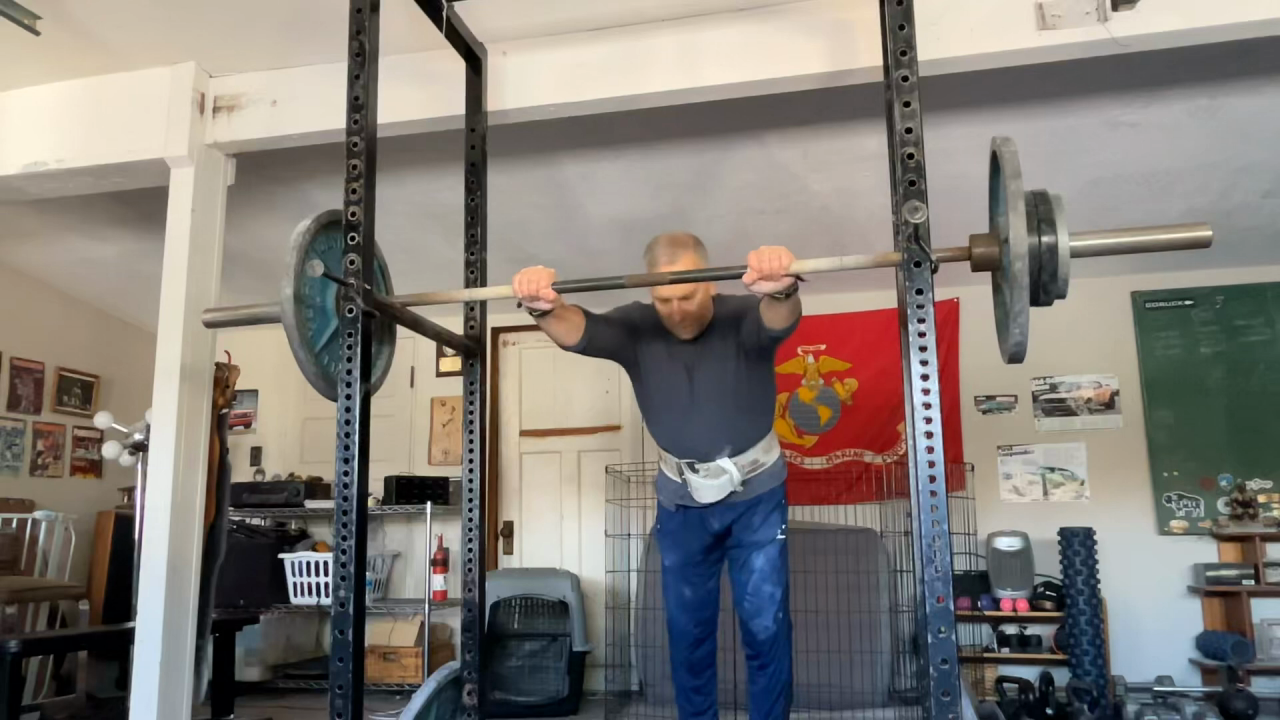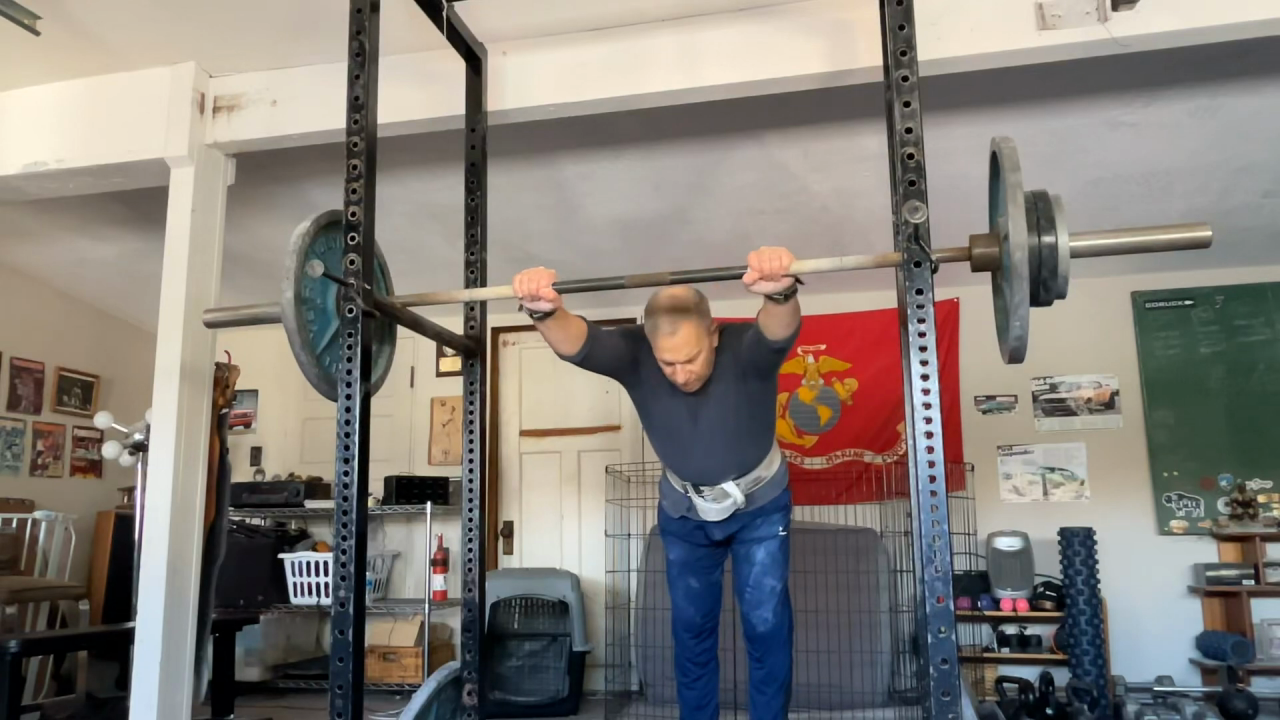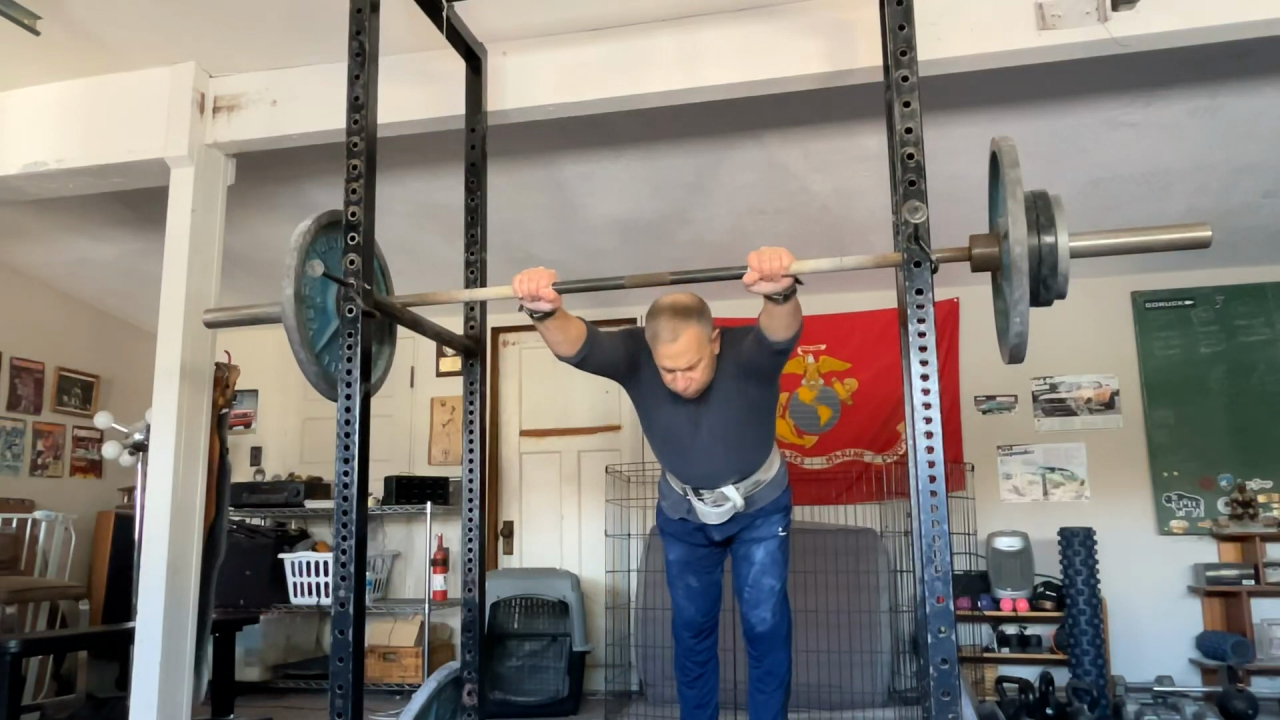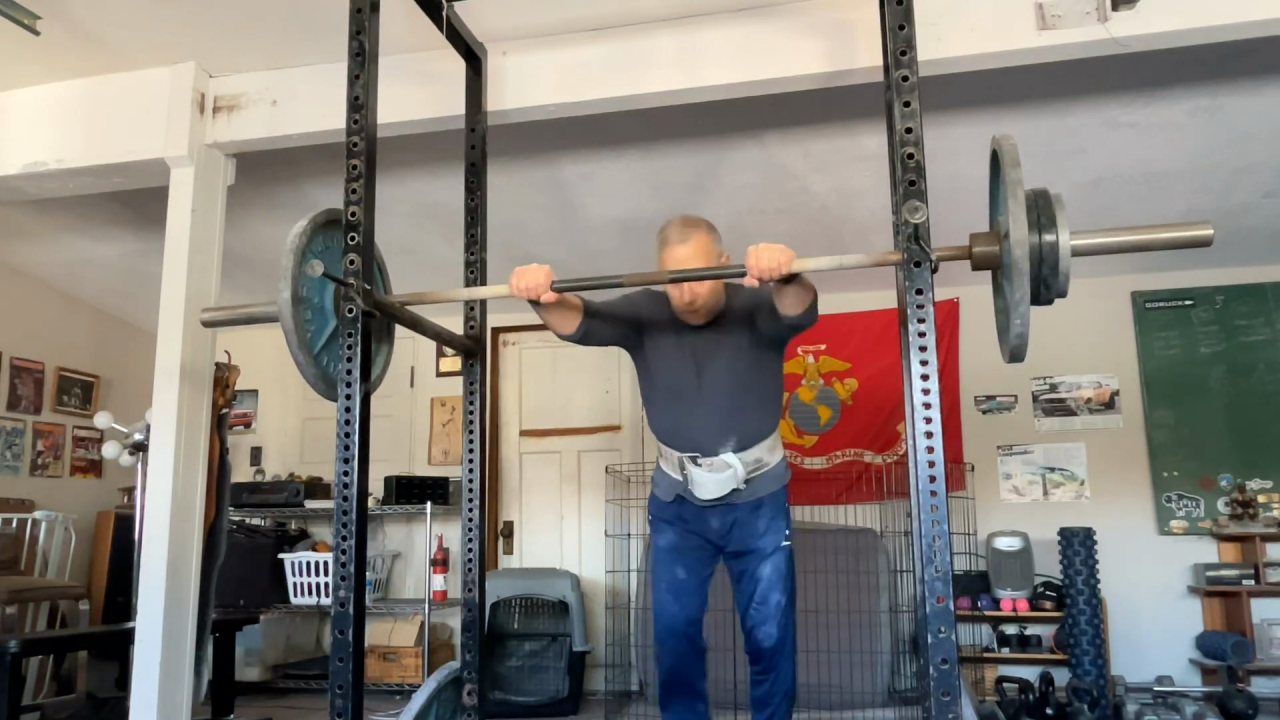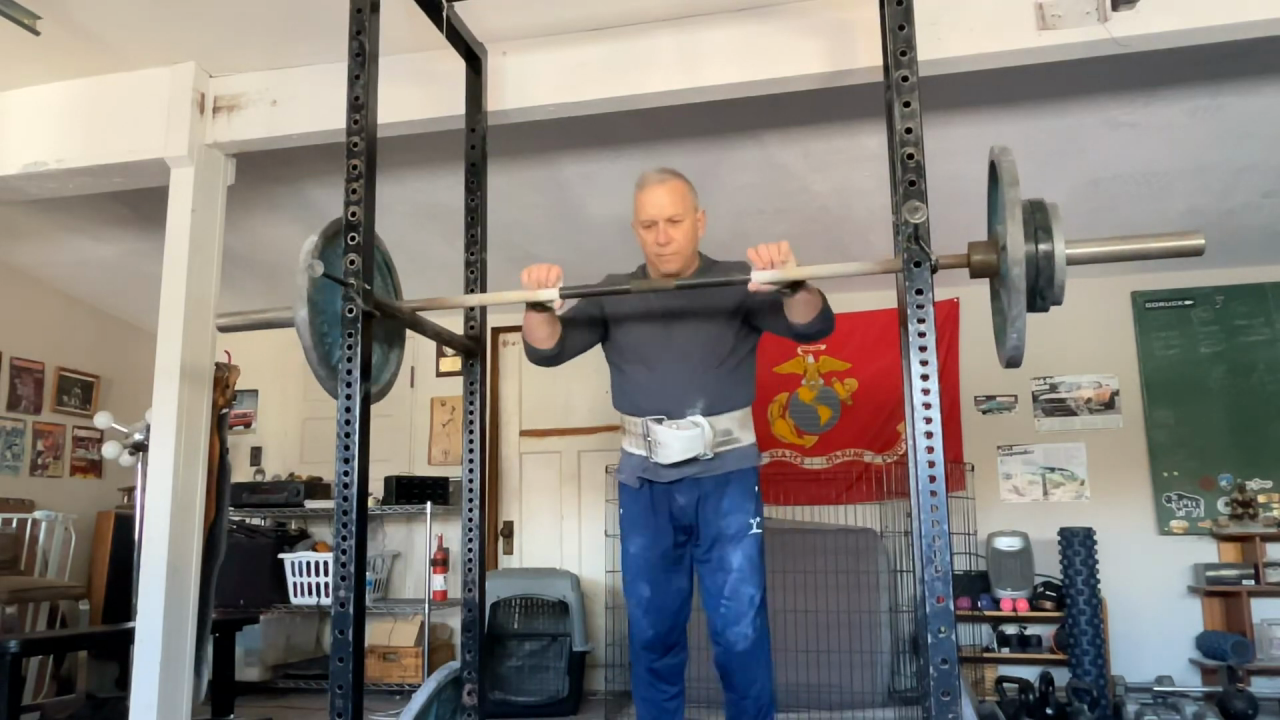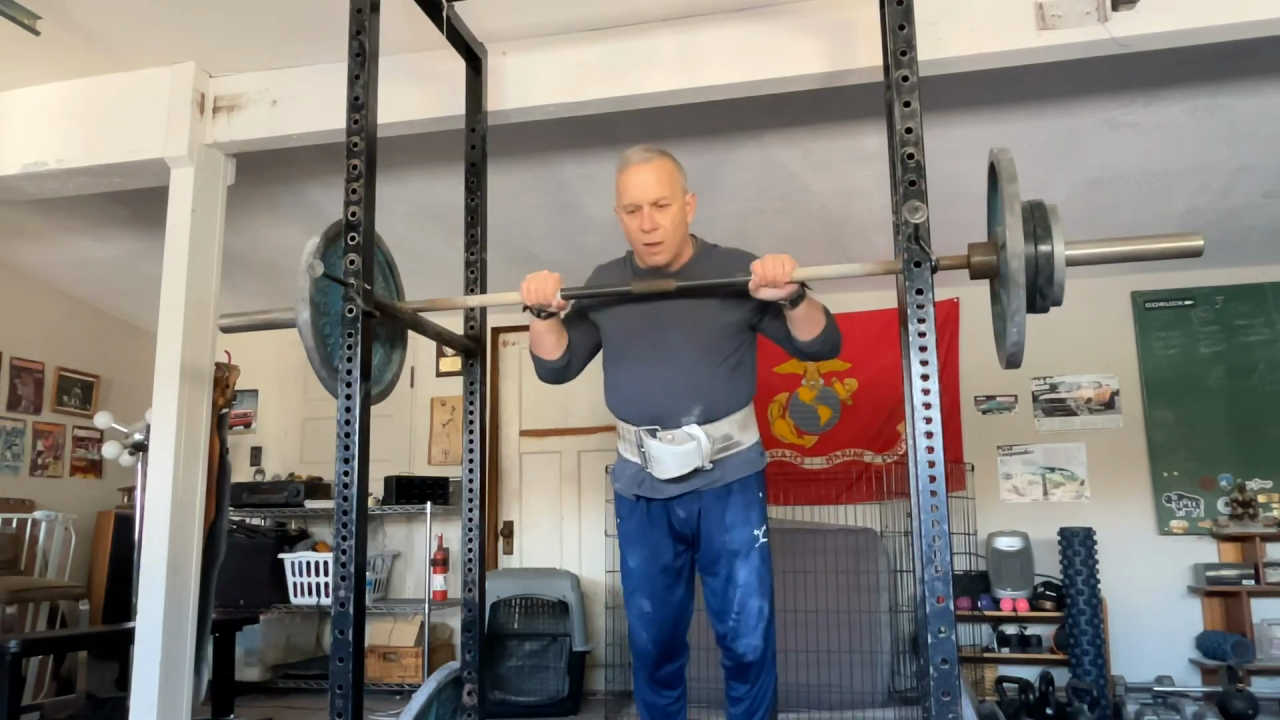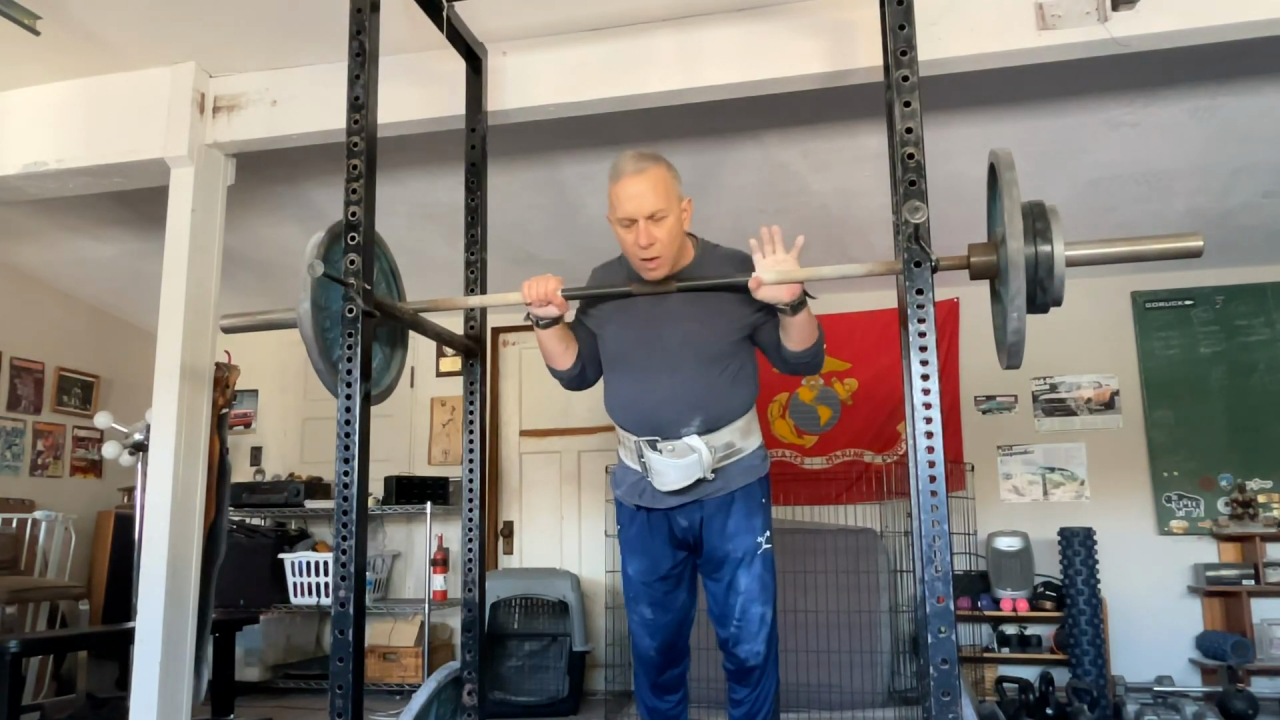
dt=0.5s
person 1, frame 1
left shoulder: (744, 317)
right shoulder: (636, 327)
left elbow: (780, 319)
right elbow: (576, 331)
left wrist: (779, 289)
right wrist: (544, 307)
left hip: (755, 496)
right hip: (681, 502)
left knee: (764, 624)
right knee: (687, 628)
person 1, frame 2
left shoulder: (747, 349)
right shoulder: (634, 354)
left elbow: (781, 328)
right elbow: (576, 342)
left wrist: (779, 293)
right wrist: (544, 311)
left hip: (760, 504)
right hip: (684, 512)
left knee: (766, 621)
right knee: (691, 625)
person 1, frame 3
left shoulder: (749, 354)
right shoulder: (635, 357)
left elbow: (783, 332)
right elbow: (576, 344)
left wrist: (780, 292)
right wrist: (544, 312)
left hip: (759, 507)
right hip: (684, 513)
left knee: (764, 620)
right knee: (691, 625)
person 1, frame 4
left shoulder: (757, 307)
right shoulder: (643, 313)
left elbow: (799, 312)
right elbow: (580, 322)
left wrist: (784, 278)
right wrist: (544, 299)
left hip: (756, 497)
right hip: (677, 501)
left knee: (768, 632)
right knee: (674, 630)
person 1, frame 5
left shoulder: (736, 286)
right shoulder: (614, 295)
left elbow: (815, 324)
right elbow: (546, 350)
left wrist: (789, 284)
right wrist: (539, 304)
left hip: (724, 474)
right hip: (645, 483)
left knee: (738, 632)
right knee: (653, 635)
person 1, frame 6
left shoulder: (736, 272)
right shoulder: (605, 283)
left elbow: (822, 345)
right elbow: (556, 367)
left wrist: (791, 296)
right wrist: (544, 312)
left hip: (728, 479)
right hip: (641, 485)
left knee: (746, 636)
right knee: (653, 639)
person 1, frame 7
left shoulder: (737, 273)
right shoulder: (603, 286)
left elbow: (803, 361)
right elbow: (576, 373)
left wrist: (790, 303)
right wrist: (547, 320)
left hip: (731, 484)
right hip: (643, 491)
left knee: (749, 640)
right knee: (654, 643)
